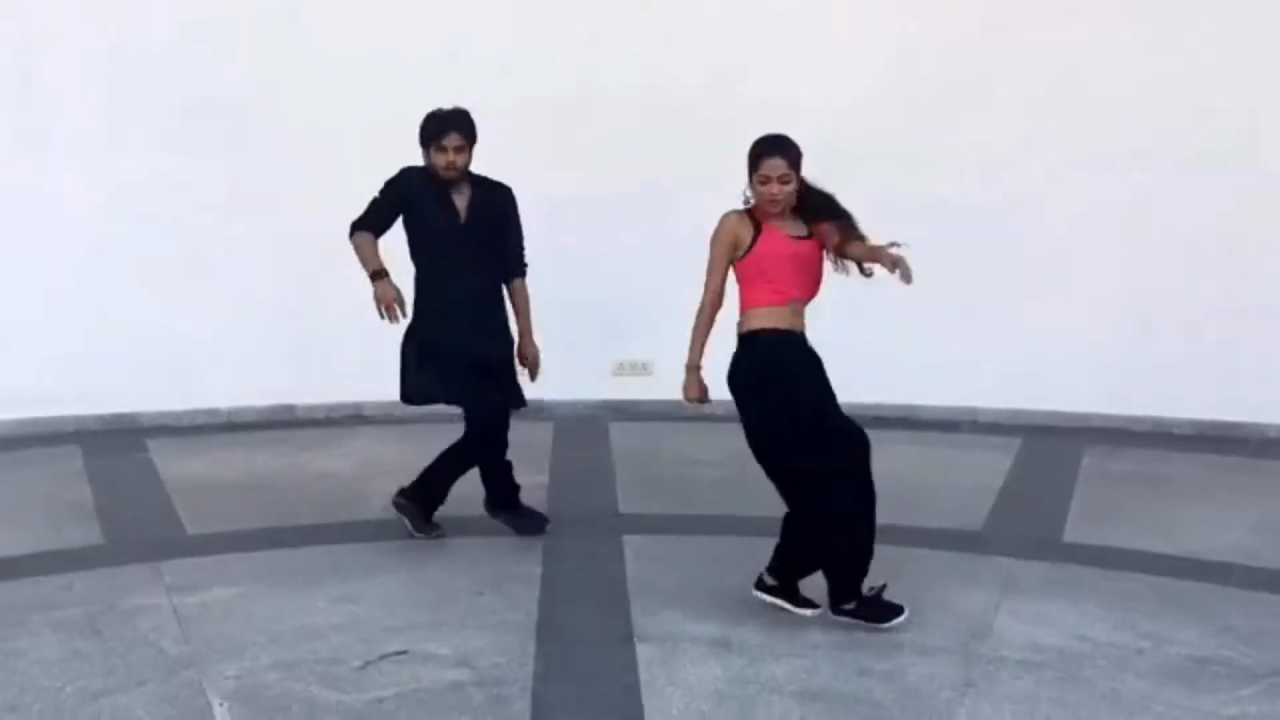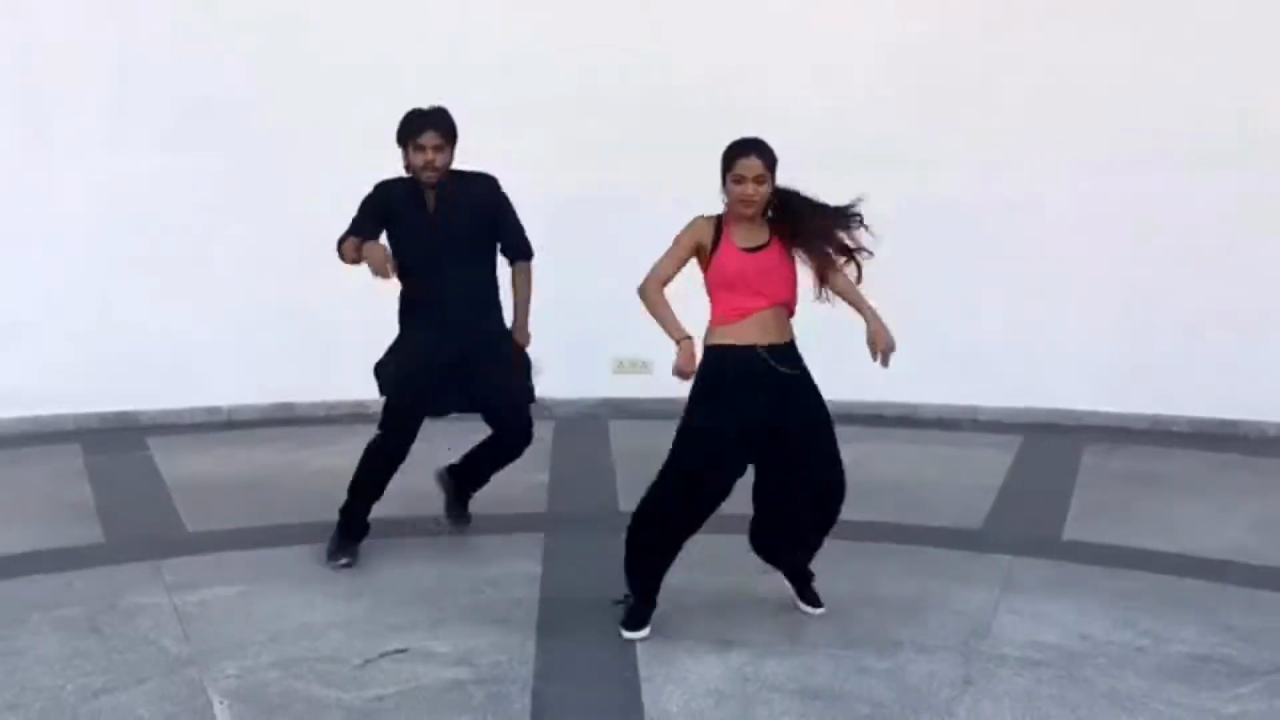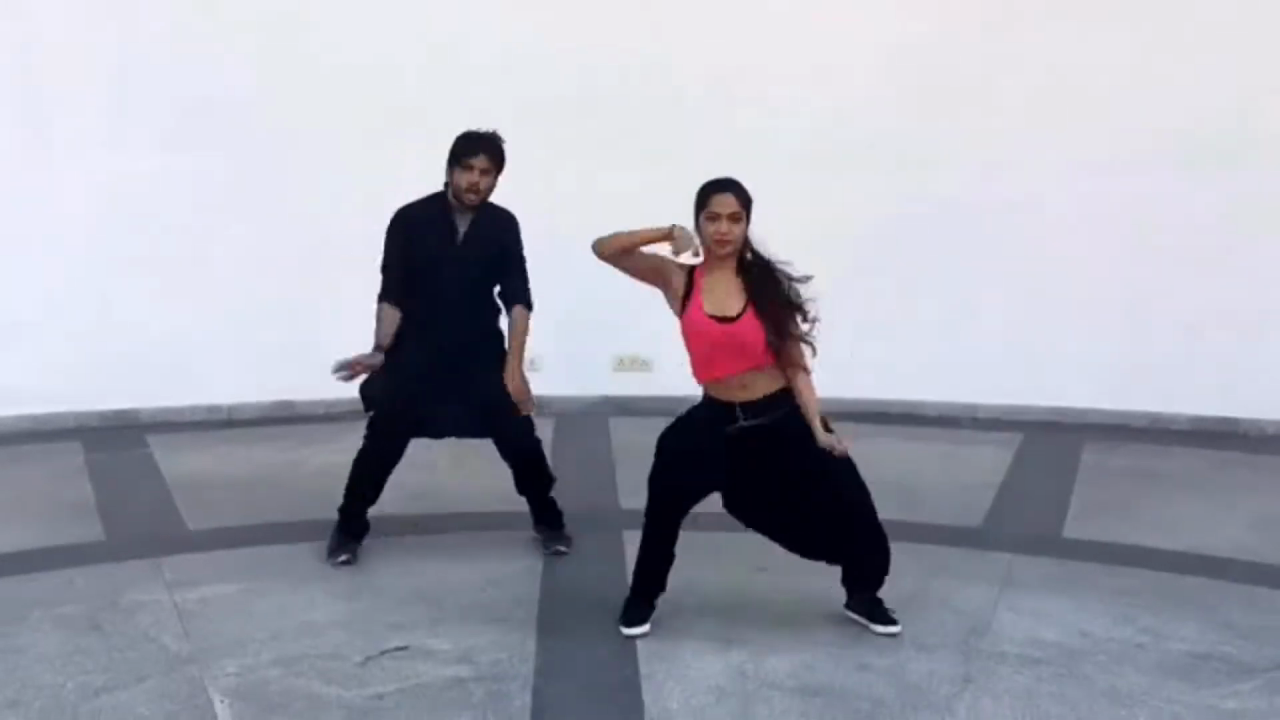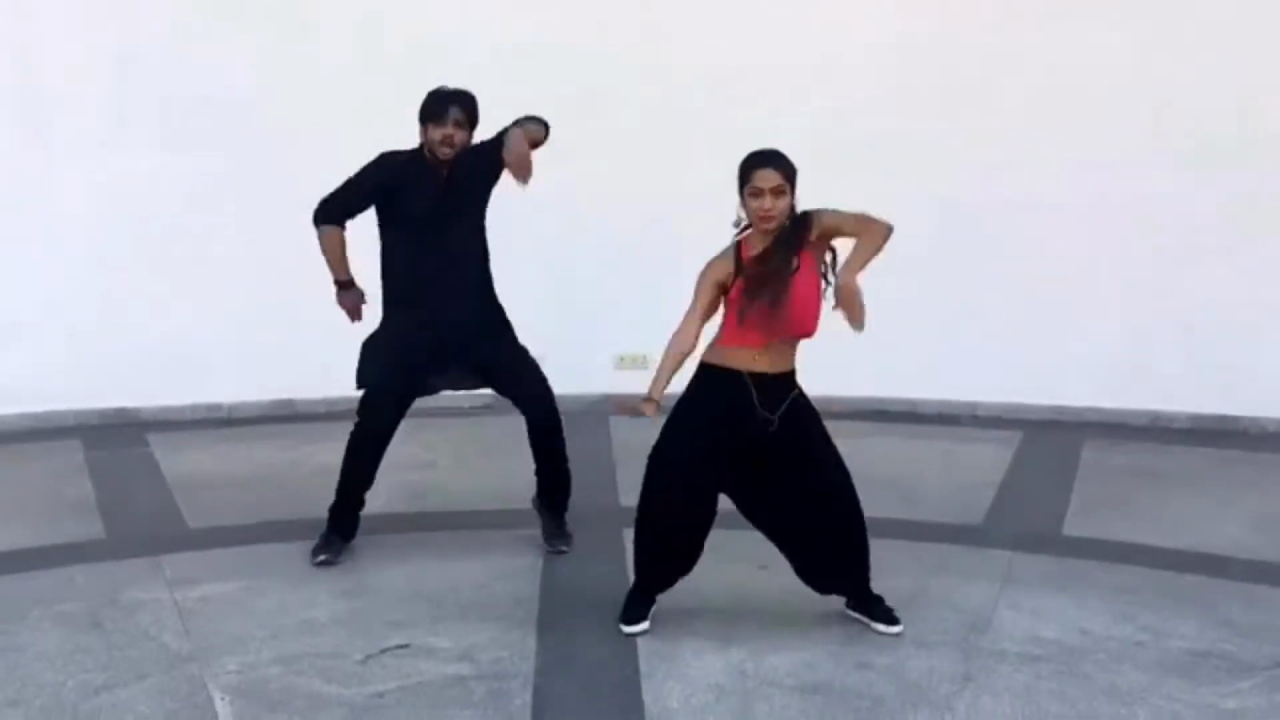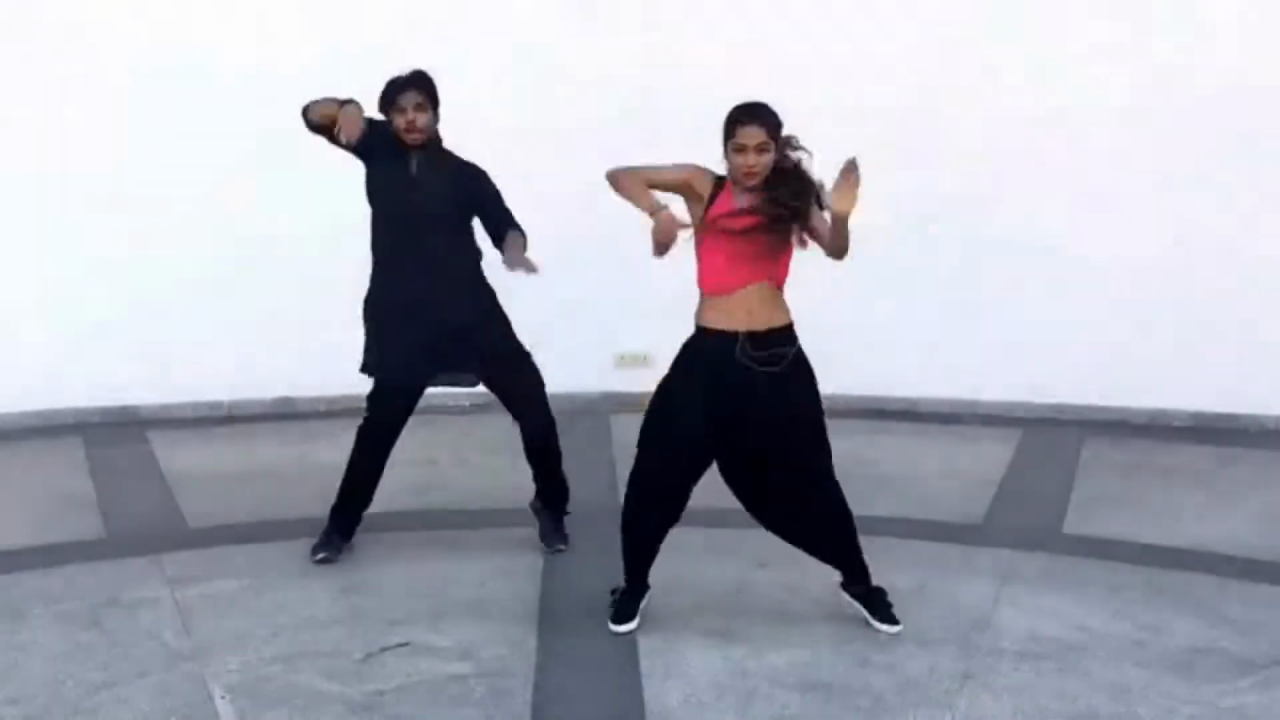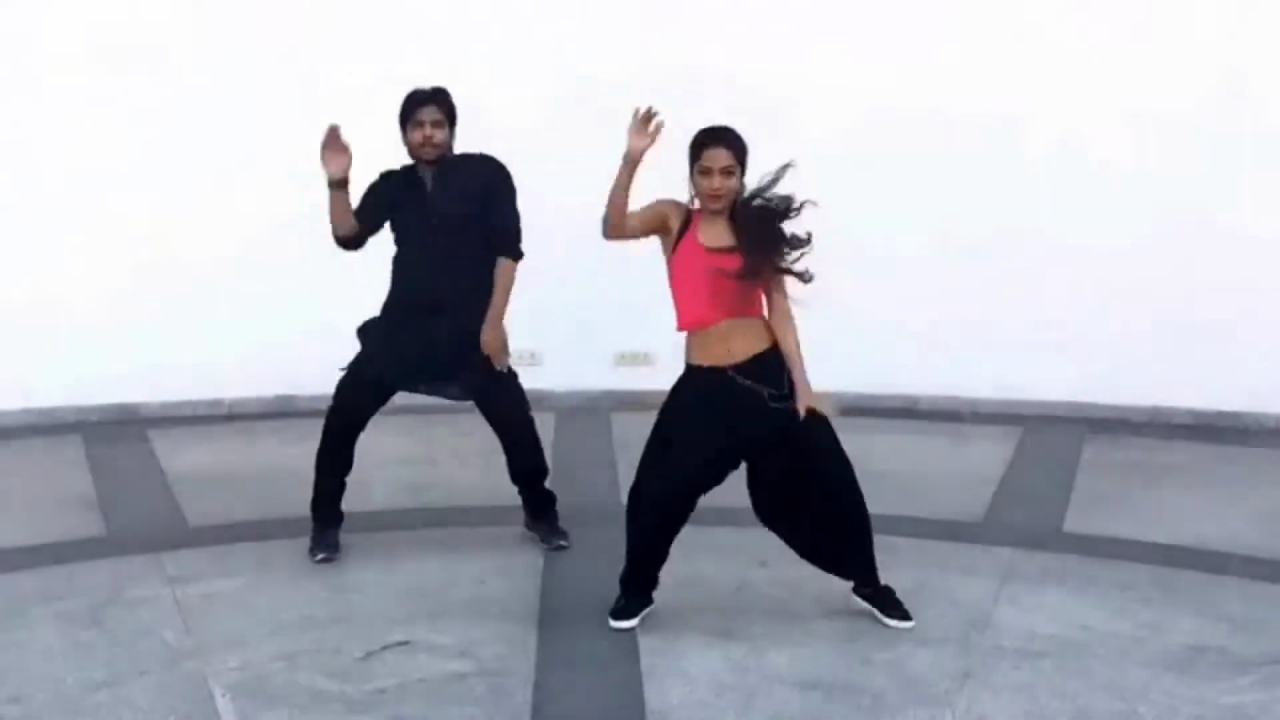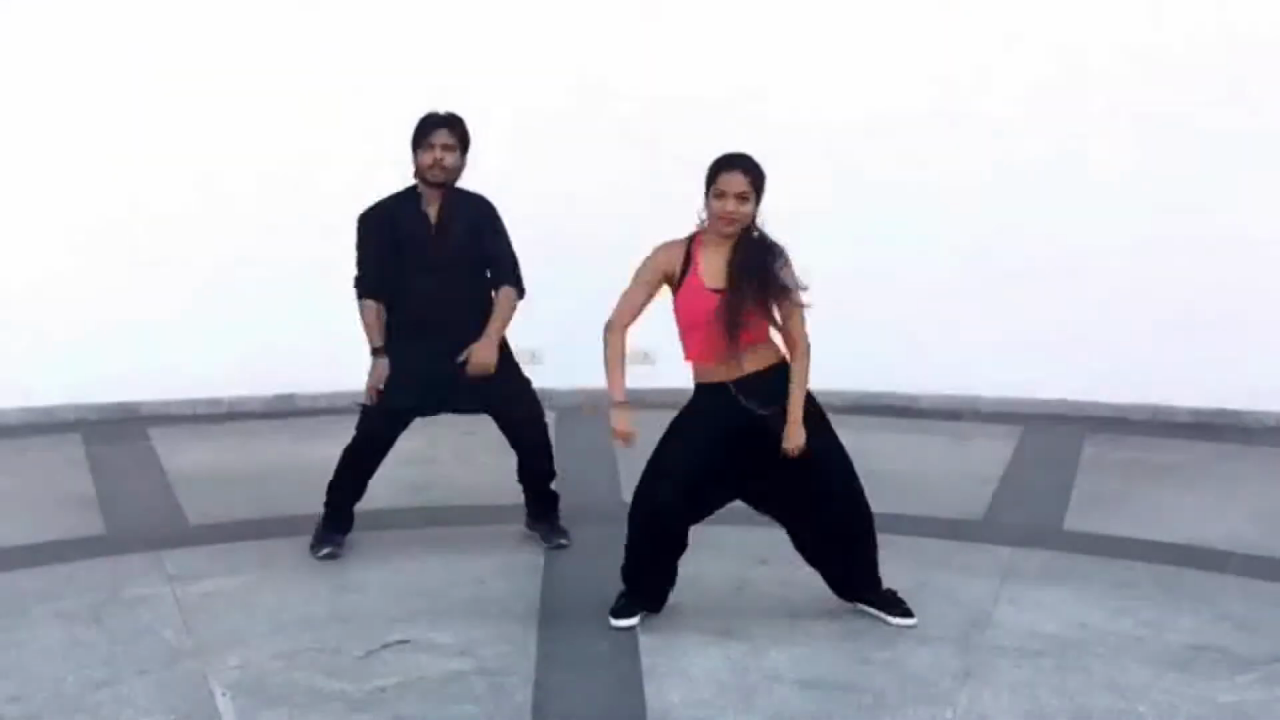
dt=0.2s
person 1, frame 1
left shoulder: (814, 223)
right shoulder: (734, 224)
left elbow: (852, 247)
right elbow: (710, 300)
left wrist: (886, 257)
right wrist: (693, 368)
left hip: (800, 357)
right hip: (760, 358)
left knee: (819, 471)
right knee: (844, 452)
left ankle: (778, 578)
right ankle: (843, 594)
person 1, frame 2
left shoulder: (791, 226)
right shoulder: (707, 231)
left elbow: (833, 268)
right elbow: (650, 285)
left wrist: (871, 317)
right wrist: (681, 338)
left hip: (785, 370)
right hip: (723, 376)
left knee: (819, 484)
right knee: (684, 489)
left ankle: (792, 563)
right ankle: (641, 595)
person 1, frame 3
left shoulder: (769, 280)
right shoulder: (678, 278)
left elbow: (795, 360)
right elbow: (604, 249)
left wrist: (819, 427)
right wrist: (664, 235)
left hip: (780, 417)
right hip: (716, 418)
left knee: (850, 514)
right knee: (668, 491)
left ankle: (862, 594)
right ankle: (644, 595)
person 1, frame 4
left shoulder: (811, 232)
right shoulder: (726, 263)
left elbow: (878, 229)
right elbow: (689, 328)
left wrist: (848, 276)
right wrist: (659, 386)
left hip: (780, 395)
right hip: (717, 392)
left knee: (828, 501)
right knee: (671, 494)
left ankle: (858, 592)
right ankle: (644, 592)
person 1, frame 5
left shoulder: (786, 199)
right shoulder: (702, 186)
left elbow: (834, 249)
right elbow: (620, 176)
left wrist: (841, 218)
right wrist: (658, 210)
left hip: (777, 353)
right hip: (709, 355)
left knee: (807, 479)
right knee: (658, 476)
left ankle: (859, 583)
right ankle: (633, 585)
person 1, frame 6
left shoulder: (761, 228)
right shoulder: (674, 220)
left elbow: (779, 313)
right elbow: (617, 226)
left wrist: (802, 383)
right wrist: (632, 159)
left hip: (768, 379)
right hip: (704, 388)
left knee: (829, 486)
right knee: (655, 497)
left ankle: (870, 586)
right ankle: (635, 591)
person 1, frame 7
left shoulder: (769, 259)
right shoulder: (673, 257)
left elbow: (797, 342)
right elbow: (617, 326)
left wrist: (796, 418)
right wrist: (618, 401)
left hip: (774, 391)
right hip: (711, 403)
left knee: (837, 495)
right knee: (656, 502)
left ankle: (867, 589)
right ankle: (641, 592)
person 2, frame 1
left shoulder: (498, 197)
right shoulder: (410, 186)
left elbow: (514, 269)
right elbow: (361, 231)
left wrist: (525, 334)
right wrist: (379, 276)
left hip: (489, 331)
right hip: (437, 332)
left knee: (491, 419)
right knee: (487, 419)
left ankle: (446, 499)
right ankle: (503, 501)
person 2, frame 2
left shoulder: (480, 191)
right shoulder: (388, 198)
left elbow: (519, 253)
right elbow: (349, 247)
left wrist: (520, 322)
right wrist: (365, 247)
left hip: (483, 341)
right hip: (421, 344)
left knee: (515, 432)
right knee: (394, 437)
left ankle: (458, 482)
right ankle: (350, 527)
person 2, frame 3
left shoulder: (501, 225)
right shoulder: (411, 221)
left elbow: (518, 298)
right elbow: (393, 295)
left wrist: (515, 366)
right wrist: (378, 352)
left hip: (479, 356)
right hip: (412, 357)
left knee: (521, 441)
right knee: (382, 441)
left ankle: (547, 518)
right ankle: (350, 526)
person 2, frame 4
left shoulder: (478, 167)
right shoulder: (394, 170)
left elbow: (534, 129)
right elbow: (328, 213)
left wrist: (520, 138)
right wrist: (344, 282)
left hip: (478, 320)
right hip: (408, 327)
left knee: (540, 404)
right knee: (372, 426)
left ankle: (552, 505)
right ankle: (339, 525)
person 2, frame 5
left shoulder: (465, 175)
right shoulder: (378, 148)
left elbow: (504, 230)
right elbow: (314, 116)
left wrist: (515, 251)
right wrist: (343, 112)
left hip: (471, 312)
right hip: (401, 317)
left knee: (533, 407)
right knee: (381, 423)
left ankle: (551, 508)
right ankle: (340, 525)
person 2, frame 6
left shoulder: (486, 174)
right shoulder: (392, 186)
left elbow: (509, 250)
right elbow: (348, 237)
left wrist: (494, 322)
right wrist: (337, 182)
left hip: (469, 330)
right hip: (402, 328)
left knee: (517, 424)
right knee: (343, 418)
left ankle: (540, 512)
right ankle: (326, 520)
person 2, frame 7
left shoulder: (479, 211)
right shoulder: (381, 217)
left elbow: (508, 282)
right elbow: (369, 292)
left wrist: (491, 343)
right wrist: (379, 354)
left hip: (477, 346)
right hip: (408, 350)
left knee: (530, 426)
right knee: (370, 438)
left ankle: (542, 513)
right ankle: (334, 520)
